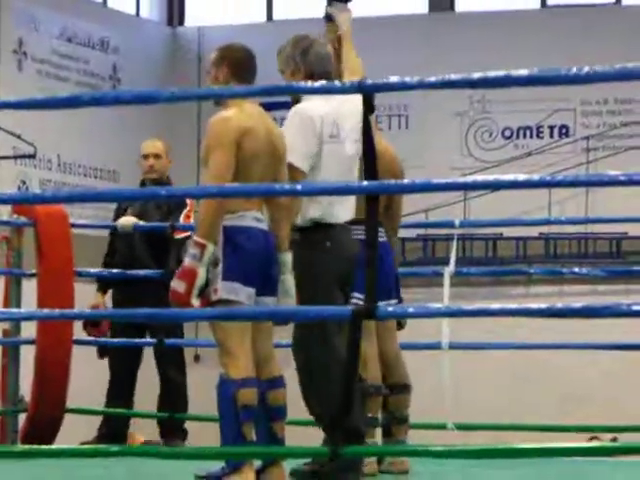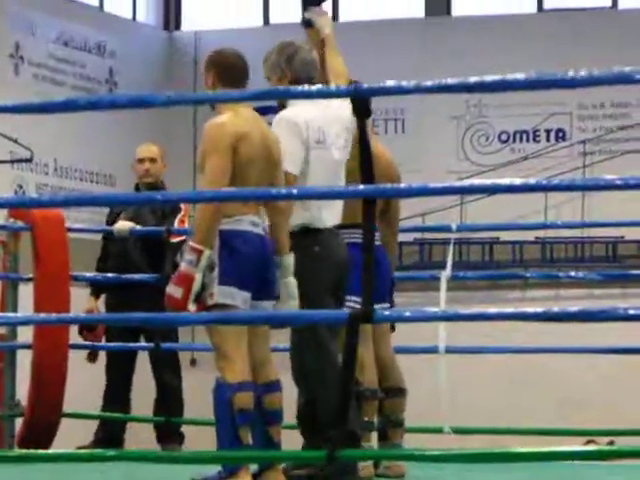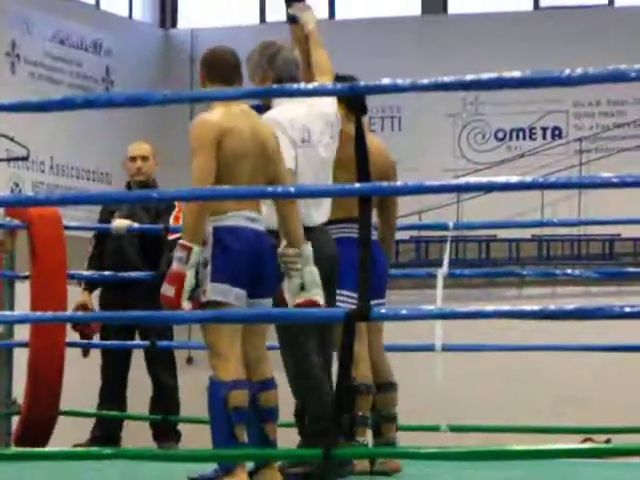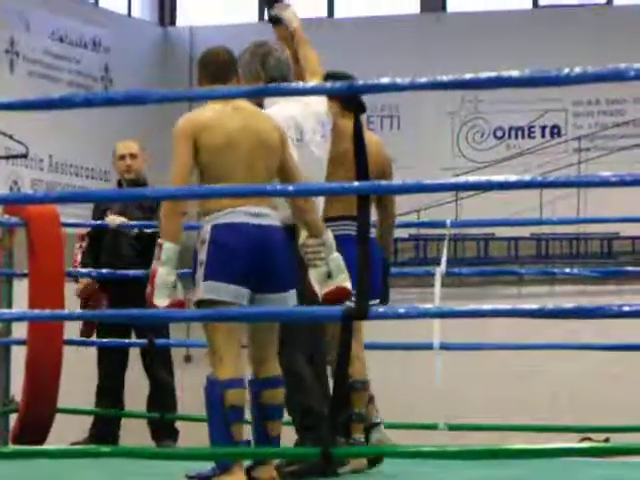
dt=0.2s
person 1, frame 1
left shoulder: (305, 112)
right shoulder: (353, 107)
left elbow: (292, 183)
left hip: (316, 240)
right hip: (342, 236)
left knee: (324, 348)
right knee: (316, 345)
right ankle: (341, 440)
person 1, frame 2
left shoulder: (290, 119)
right shoulder: (341, 112)
left elbow: (285, 188)
right wrist: (323, 37)
left hip: (306, 245)
right hip: (332, 243)
left knee: (316, 353)
right knee: (316, 350)
person 1, frame 3
left shoulder: (276, 118)
right shoulder: (325, 110)
left elbow: (284, 184)
right elbow: (323, 72)
right hip: (322, 240)
left knee: (300, 349)
right knee: (314, 347)
left ankle: (325, 445)
right ankle: (315, 445)
person 1, frame 4
left shoulder: (272, 119)
right shoulder: (316, 107)
right elbow: (311, 69)
left hip: (289, 242)
left knee: (287, 347)
right knee: (309, 348)
left ankle: (318, 443)
right ankle: (317, 443)
person 2, frame 1
right shoulder: (390, 153)
left elbow: (349, 81)
right wrist: (392, 266)
right hip: (378, 250)
left knee: (362, 348)
right knee: (387, 349)
person 2, frame 2
right shoulder: (384, 157)
left elbow: (333, 79)
left wrist: (323, 32)
right wrist: (387, 267)
left hip: (346, 251)
right hip: (373, 253)
left knee: (359, 348)
right knee: (378, 347)
person 2, frame 3
left shoulder: (339, 130)
right elbow: (390, 225)
right wrist: (382, 244)
left hip: (342, 252)
right hip: (369, 252)
left knee: (356, 352)
right knee: (376, 360)
right ankle: (385, 452)
person 2, frame 4
left shoulder: (334, 133)
right shoulder: (376, 147)
left elbow: (307, 71)
right elbow: (386, 211)
right wrist: (383, 257)
left hip: (338, 248)
right hip: (363, 248)
left knee: (343, 342)
right knee: (347, 339)
left ankle: (355, 434)
right ankle: (368, 426)
person 3, frame 1
left shoulder: (225, 121)
right shoulder: (273, 128)
left elbow: (215, 194)
left wrist: (196, 255)
right wrist: (284, 264)
left hip: (232, 239)
right hip: (262, 240)
left knee: (235, 357)
right knee: (263, 357)
person 3, frame 2
left shoulder: (220, 127)
right shoulder: (268, 133)
left elbow: (212, 200)
left wrist: (192, 261)
right wrist: (284, 268)
left hip: (228, 244)
right hip: (260, 244)
left knee: (231, 362)
right knee: (260, 361)
person 3, frame 3
left shoulder: (208, 123)
right shoulder: (267, 129)
left elbow: (198, 198)
right elbow: (287, 202)
left wrist: (185, 260)
right wrist: (302, 262)
left hip: (224, 240)
right hip: (259, 240)
left knee: (224, 360)
right knee: (257, 359)
person 3, frame 4
left shoulder: (192, 123)
right shoulder: (270, 125)
left elbow: (176, 197)
right elbow: (303, 195)
left wrist: (164, 262)
right wrist: (326, 250)
left hip: (226, 237)
right hip: (271, 236)
left knee: (224, 357)
right knee: (266, 357)
person 4, frame 1
left shoulder: (179, 201)
right shoulder: (126, 202)
left elbow: (176, 237)
right elbow: (113, 250)
left wrist: (140, 225)
right wrist: (102, 291)
left hip: (162, 295)
right hip: (126, 295)
left knee: (170, 366)
right knee: (121, 366)
left ankle: (173, 434)
right ankle: (112, 432)
person 4, frame 2
left shoulder: (174, 205)
right shoulder: (119, 207)
left elbow: (171, 241)
right elbow: (106, 254)
left wrist: (137, 229)
right wrist: (94, 296)
left hip: (157, 299)
right hip: (120, 299)
left knee: (165, 369)
right knee: (117, 370)
left ankle: (170, 438)
right ankle: (108, 437)
person 4, frame 3
left shoulder: (167, 202)
right shoulder: (111, 205)
left elbow: (168, 238)
right elbow: (97, 251)
left wrist: (134, 227)
right wrist: (87, 290)
left hip: (152, 297)
right hip: (114, 297)
left knee: (161, 367)
right knee: (112, 368)
left ankle: (167, 436)
right ankle: (105, 435)
person 4, frame 4
left shoulder: (159, 199)
right shoulder: (104, 203)
right elbow: (89, 246)
left wrist: (133, 228)
right wrist: (85, 275)
left hip: (147, 294)
right hip: (110, 295)
left knee: (158, 365)
right knee: (109, 366)
left ankle: (165, 434)
right ankle: (103, 433)
